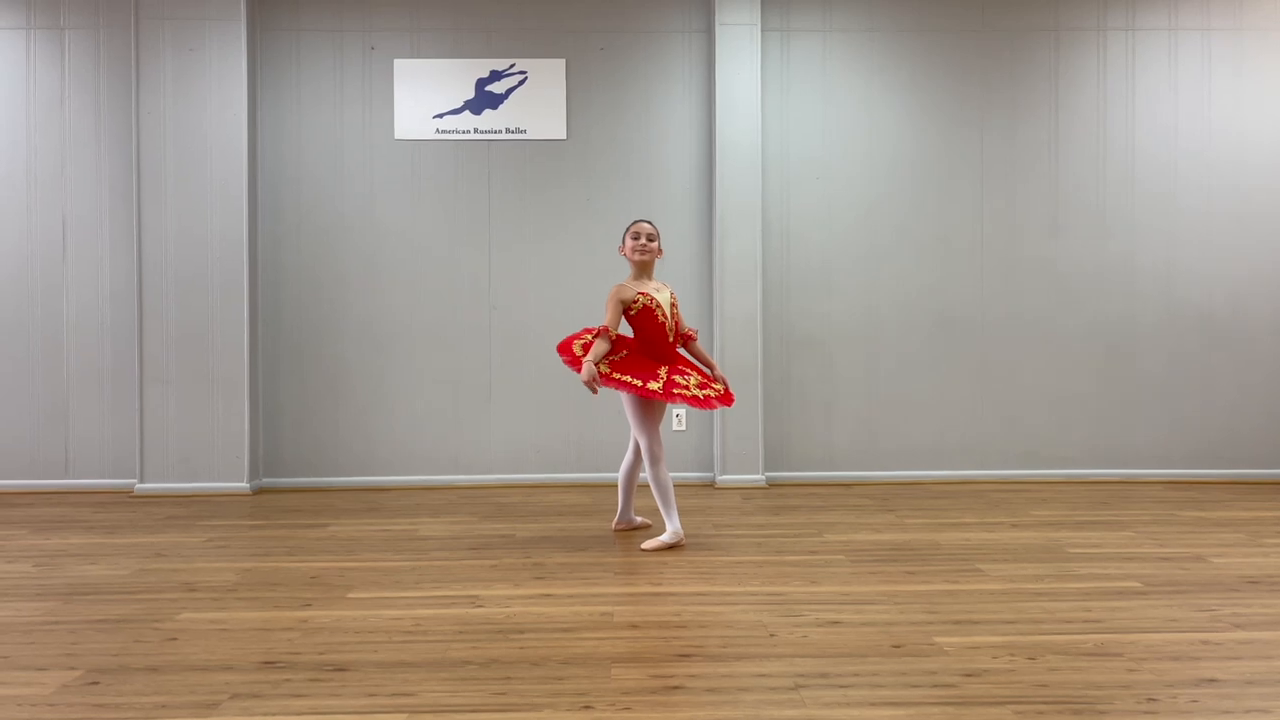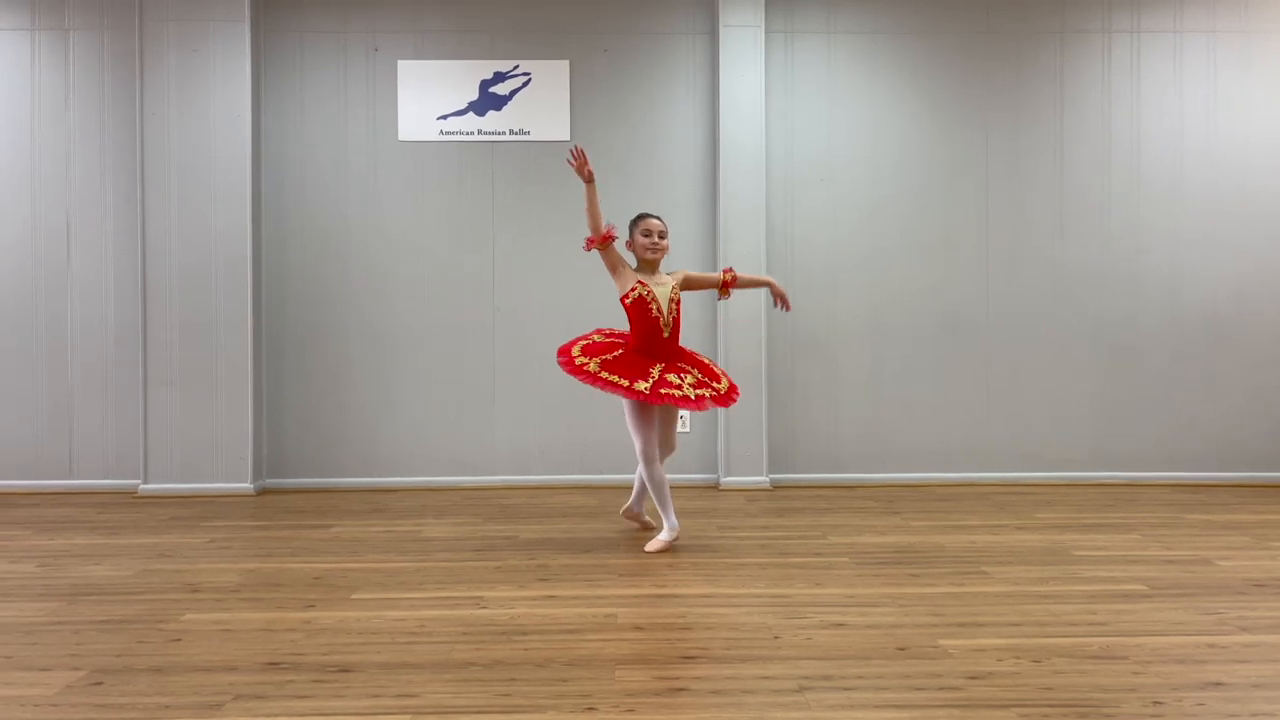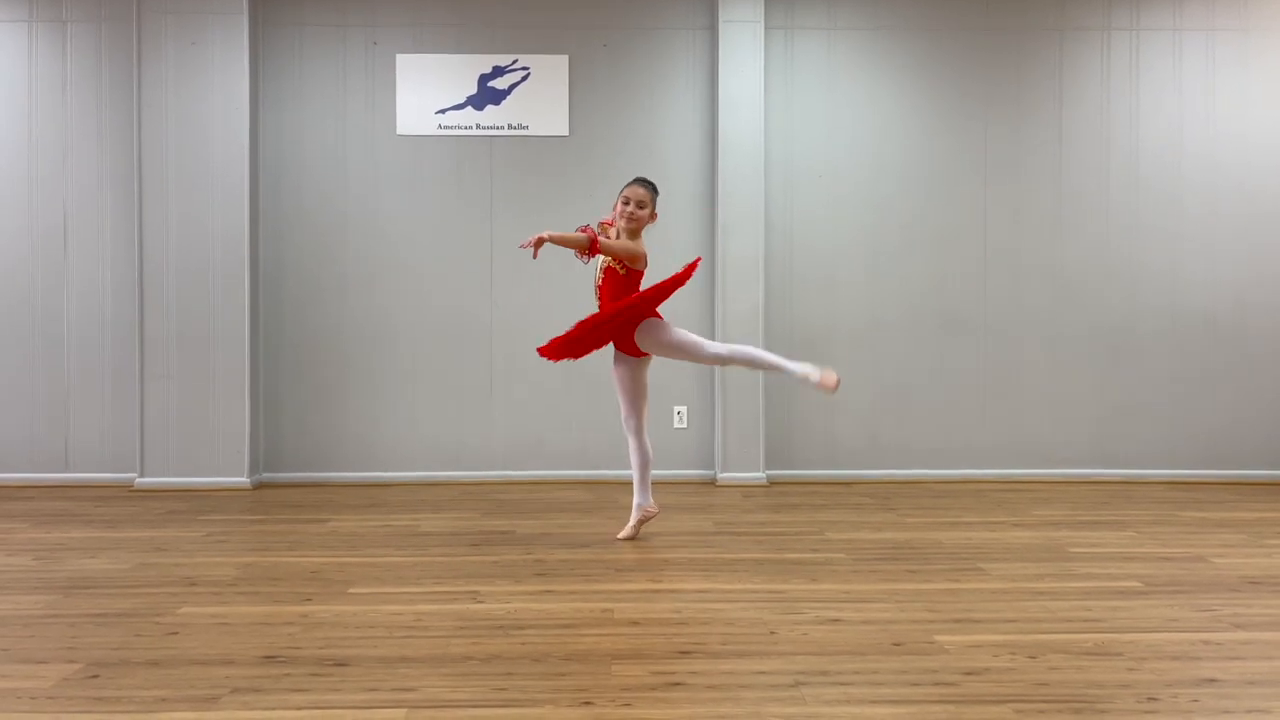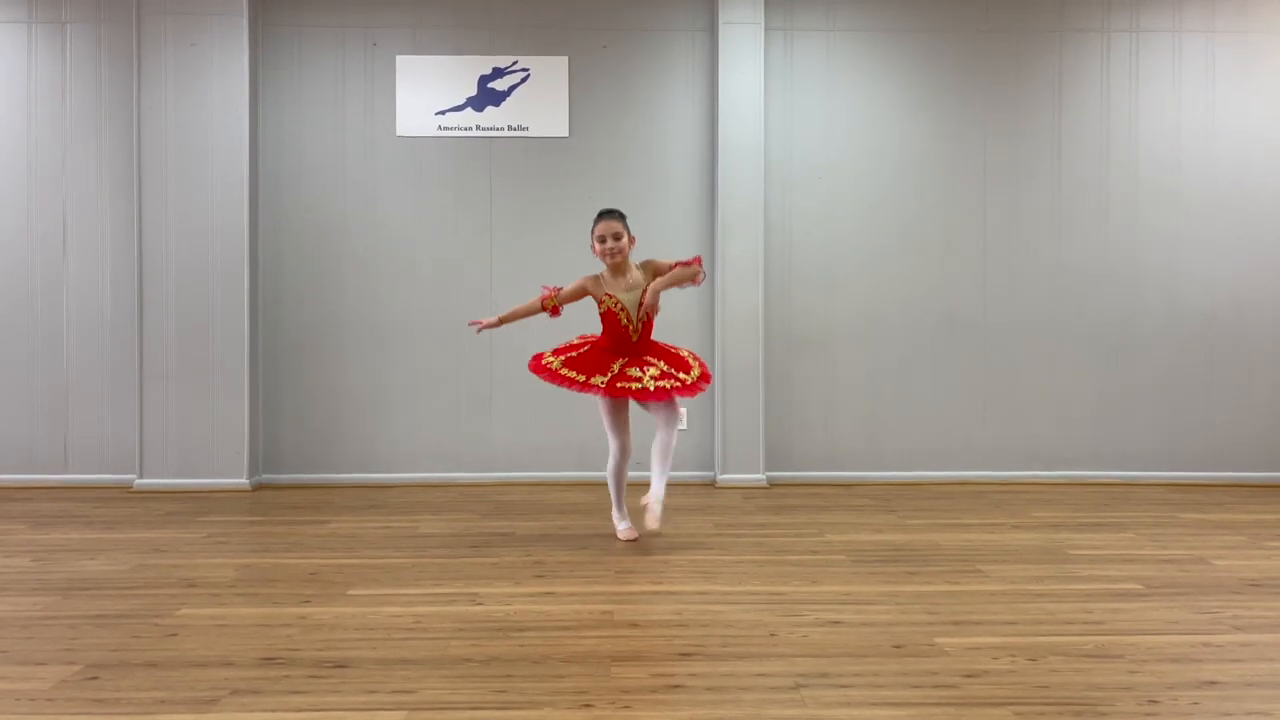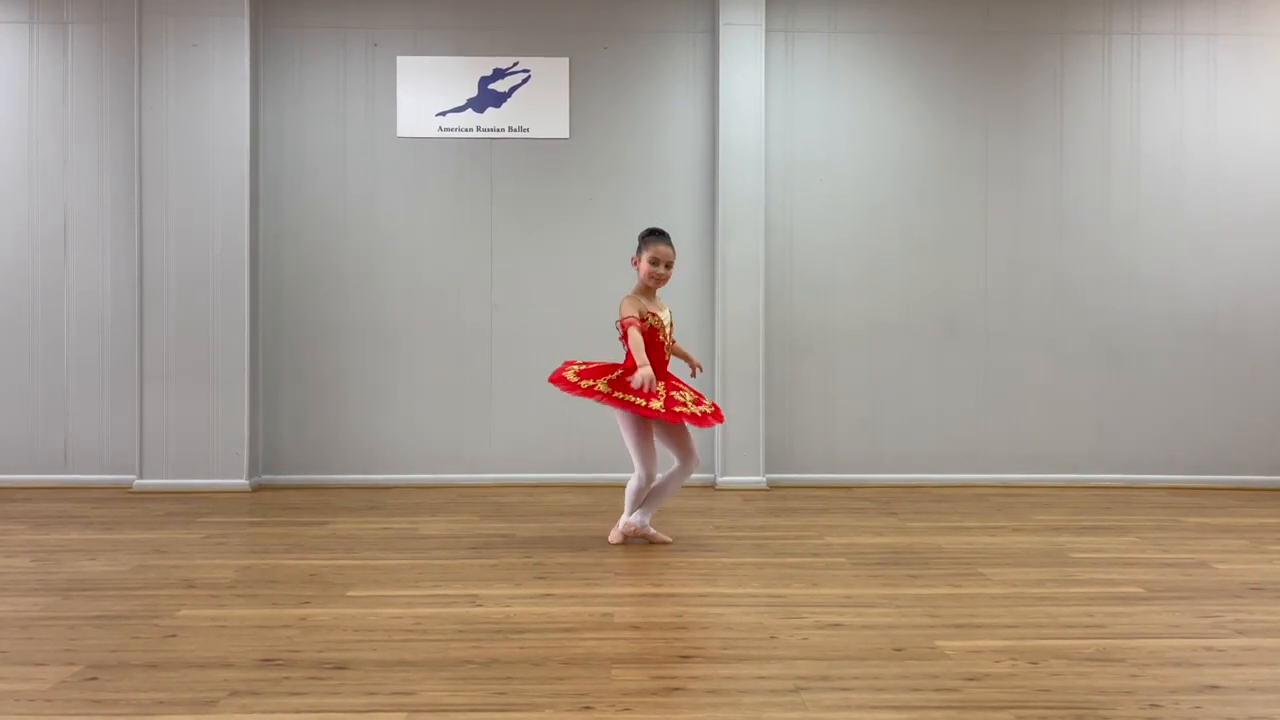
dt=1s
person 1, frame 1
left shoulder: (668, 291)
right shoulder: (621, 292)
left elbow: (685, 336)
right elbow: (606, 336)
left wrist: (712, 366)
right wrist: (588, 363)
left hip: (663, 372)
right hip: (636, 371)
left knee: (640, 448)
right knee: (653, 451)
left ankle: (625, 515)
right ankle: (673, 528)
person 1, frame 2
left shoulder: (678, 280)
right shoulder: (622, 274)
left elbow: (725, 280)
right elbow: (598, 231)
left wrist: (767, 281)
right wrist: (588, 181)
left hip: (671, 368)
right hip: (635, 369)
left knee: (664, 447)
right knee: (647, 451)
left ankle: (635, 505)
right ankle: (670, 526)
person 1, frame 3
left shoulder: (633, 249)
right shoulder: (613, 233)
left elbow: (592, 243)
right elbow: (598, 232)
left wrist: (547, 237)
left hip: (640, 328)
right hip: (622, 340)
left knee: (717, 353)
right knee: (633, 425)
left ankle: (804, 371)
right ankle: (642, 505)
person 1, frame 4
left shoulder: (648, 269)
right shoulder: (592, 284)
left elbow: (694, 270)
right elbow: (544, 303)
left wrist: (659, 284)
right wrist: (498, 320)
left hip: (648, 361)
right hip: (607, 366)
left knee: (669, 418)
right knee: (620, 446)
left ankle: (656, 494)
right ankle: (620, 514)
person 1, frame 5
left shoulder: (662, 306)
right shoulder: (631, 304)
right elbow: (633, 335)
left wrist: (687, 357)
right wrist: (643, 367)
left hip: (660, 392)
right hip: (631, 391)
left knee: (689, 460)
right knee: (646, 473)
left ankle: (639, 522)
right ankle: (628, 519)
